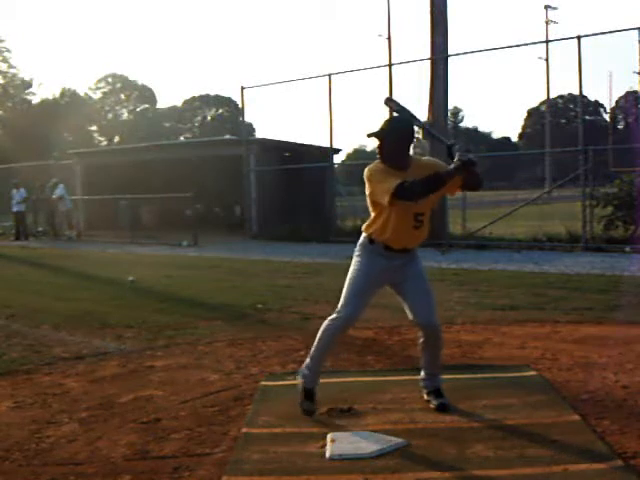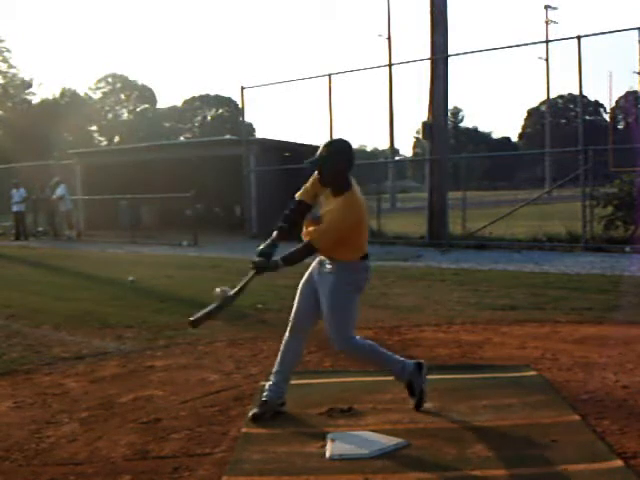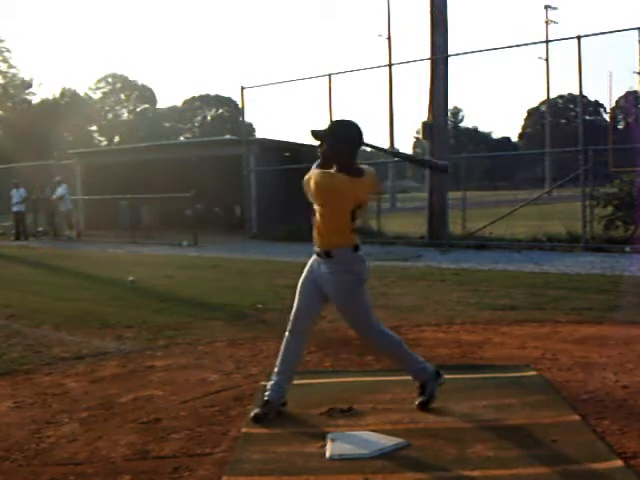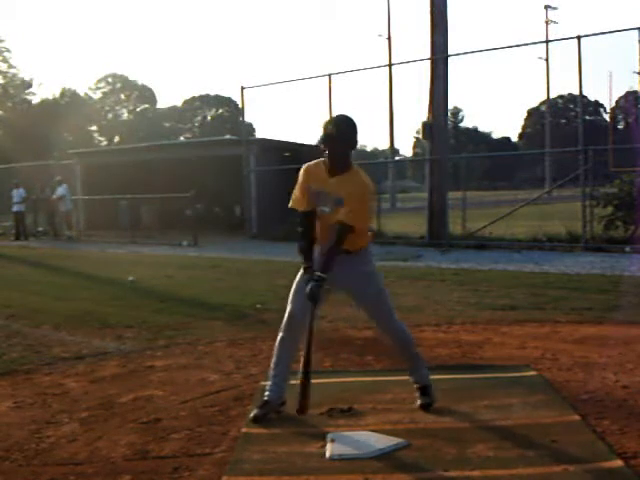
dt=0.5s
person 1, frame 1
left shoulder: (429, 166)
right shoulder: (375, 173)
left elbow: (471, 183)
right elbow: (411, 192)
left wrist: (462, 168)
right wrist: (454, 171)
left hip: (408, 258)
right hip: (373, 253)
left knee: (430, 324)
right knee: (344, 317)
left ankle: (432, 385)
right ankle: (307, 379)
person 1, frame 2
left shoulder: (348, 210)
right shoulder: (322, 181)
left elbow: (311, 244)
right elbow: (297, 209)
left wrist: (276, 263)
right wrist: (273, 240)
left hip: (347, 271)
right hip: (325, 263)
left knee: (343, 342)
right knee: (297, 327)
left ankle: (408, 371)
right ankle: (274, 396)
person 1, frame 3
left shoulder: (323, 182)
right shoulder: (368, 177)
left hip: (341, 265)
right hip: (322, 259)
left knee: (369, 330)
right knee: (296, 327)
left ankle: (426, 374)
right ankle: (275, 396)
person 1, frame 4
left shoulder: (362, 186)
right shoulder: (309, 171)
left elbow: (340, 235)
right elbow: (304, 223)
left wrist: (322, 277)
right wrist: (308, 266)
left hip: (354, 260)
right hip: (318, 256)
left knee: (389, 323)
right knee: (291, 322)
left ankle: (422, 380)
right ankle: (274, 396)
